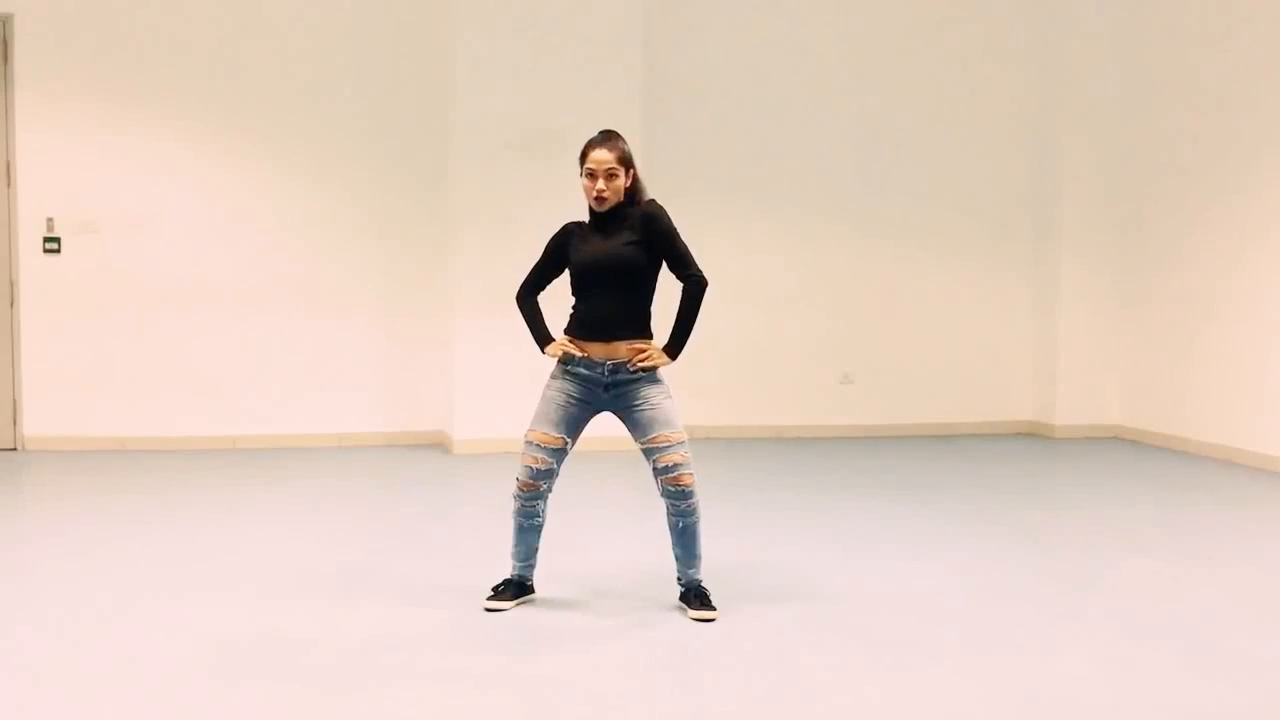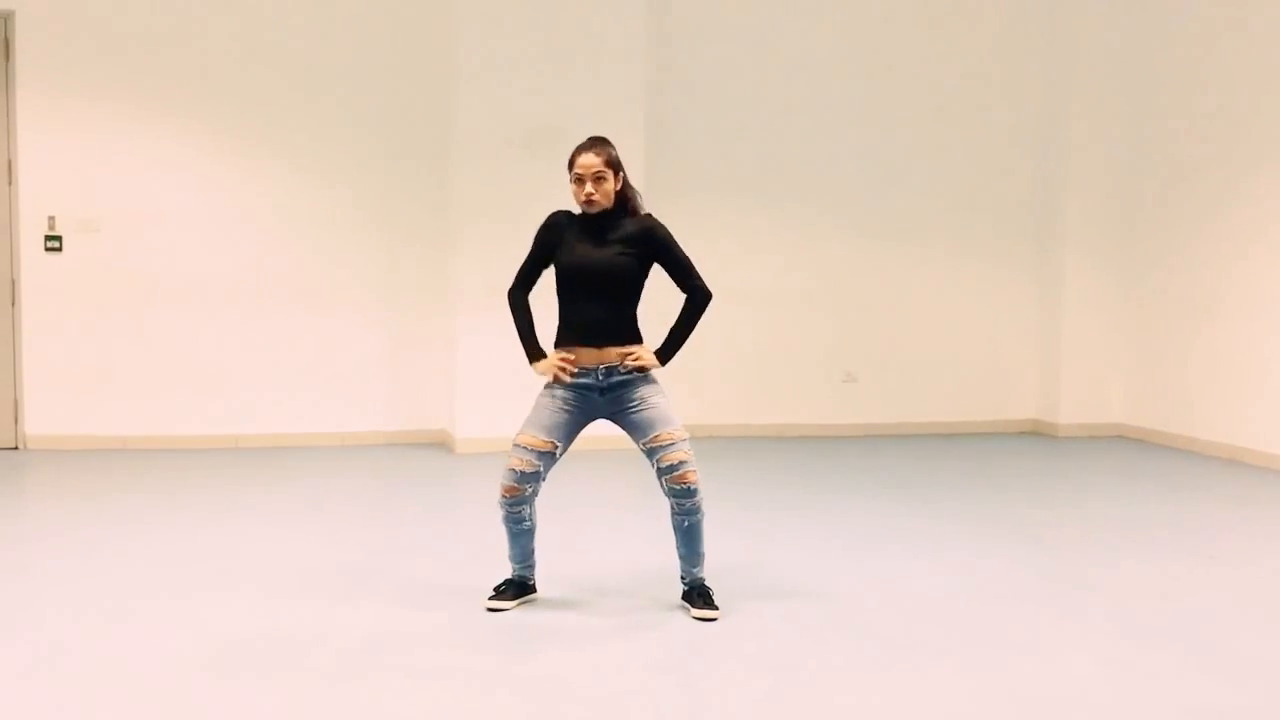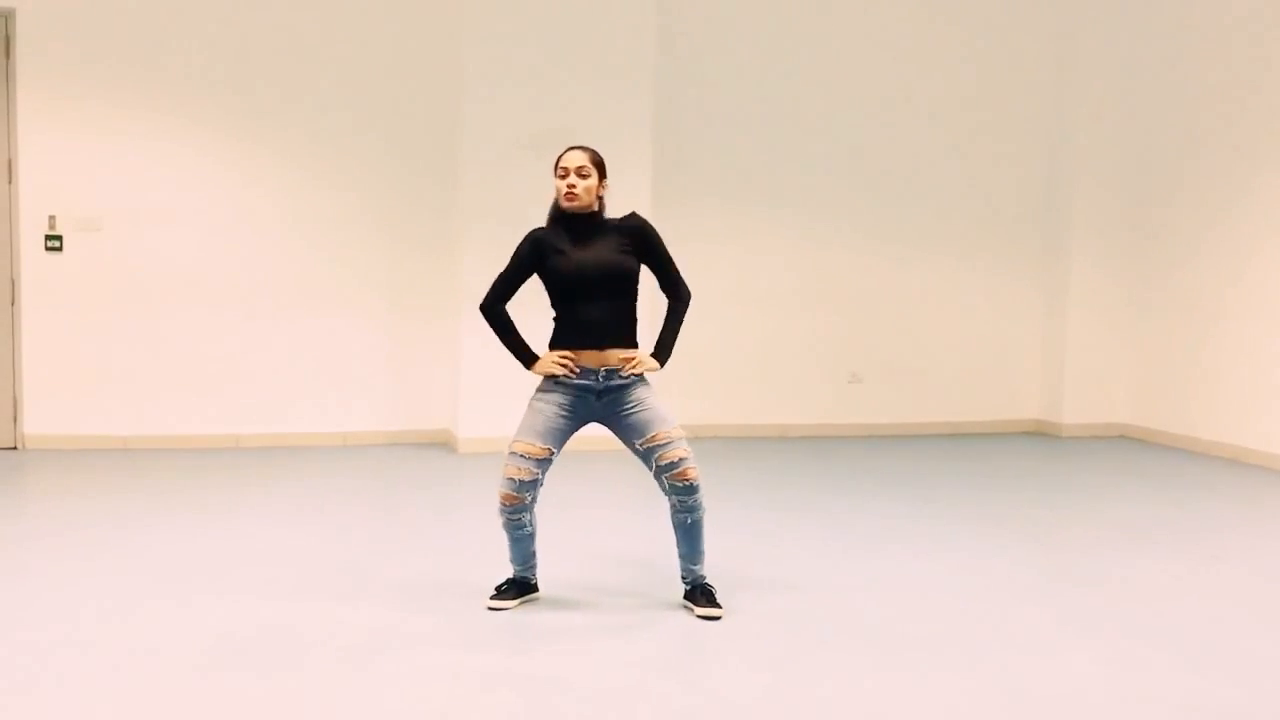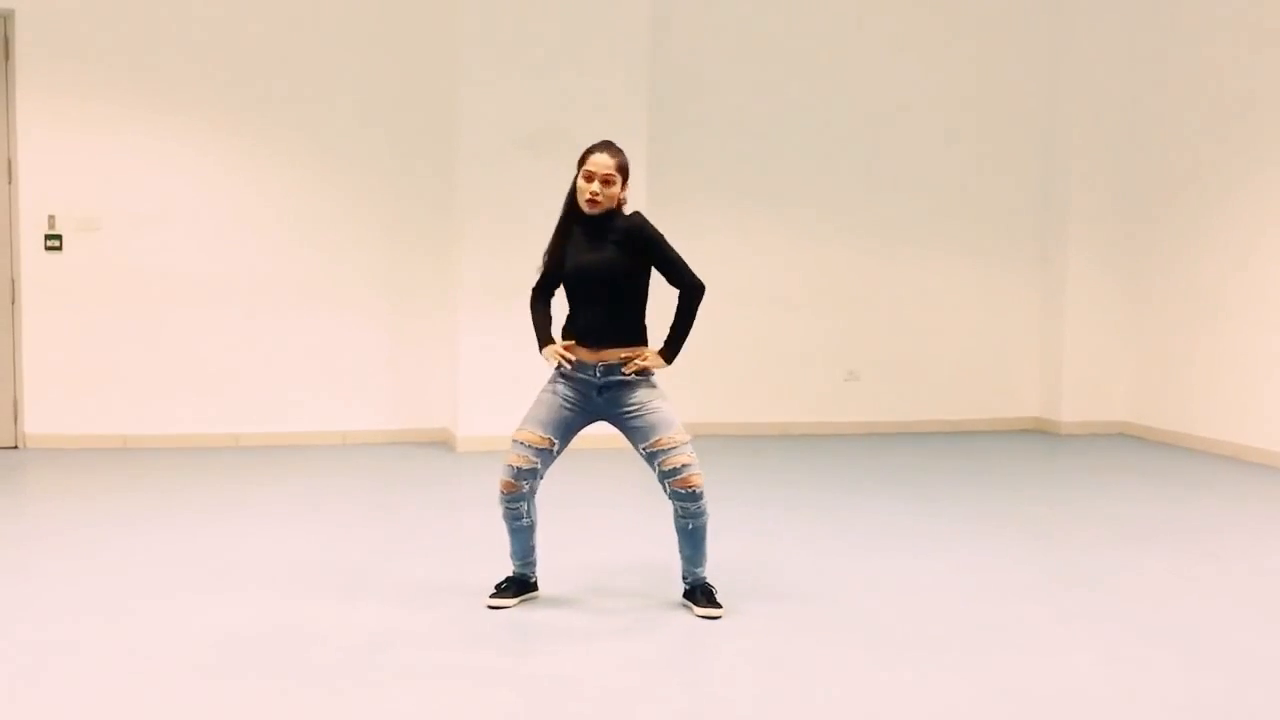
dt=0.4s
person 1, frame 1
left shoulder: (648, 218)
right shoulder: (572, 234)
left elbow: (694, 280)
right elbow: (527, 291)
left wrist: (671, 350)
right wrist: (545, 341)
left hip: (637, 377)
right hip: (575, 374)
left knee: (680, 482)
right knee: (531, 481)
left ankle: (691, 585)
right ankle: (521, 579)
person 1, frame 2
left shoulder: (644, 231)
right shoulder: (558, 227)
left elbow: (699, 292)
right elbow: (518, 291)
left wrist: (662, 353)
right wrist: (535, 355)
left hip: (629, 380)
right hip: (568, 384)
left knee: (685, 481)
right knee: (514, 486)
left ankle: (694, 584)
right ankle: (522, 579)
person 1, frame 3
left shoulder: (632, 231)
right shoulder: (543, 239)
left elbow: (679, 292)
right elbow: (492, 304)
left wrist: (658, 354)
right wrist: (530, 360)
left hip: (625, 383)
right hip: (563, 386)
left knee: (685, 479)
right knee: (513, 493)
left ankle: (696, 583)
right ankle: (524, 578)
person 1, frame 4
left shoulder: (635, 232)
right shoulder: (570, 229)
left elbow: (692, 287)
right elbow: (542, 290)
left wrist: (666, 355)
right wrist: (547, 341)
left hip: (629, 383)
right hip: (570, 380)
left knee: (687, 485)
right knee: (513, 482)
left ankle: (695, 583)
right ankle: (523, 577)
